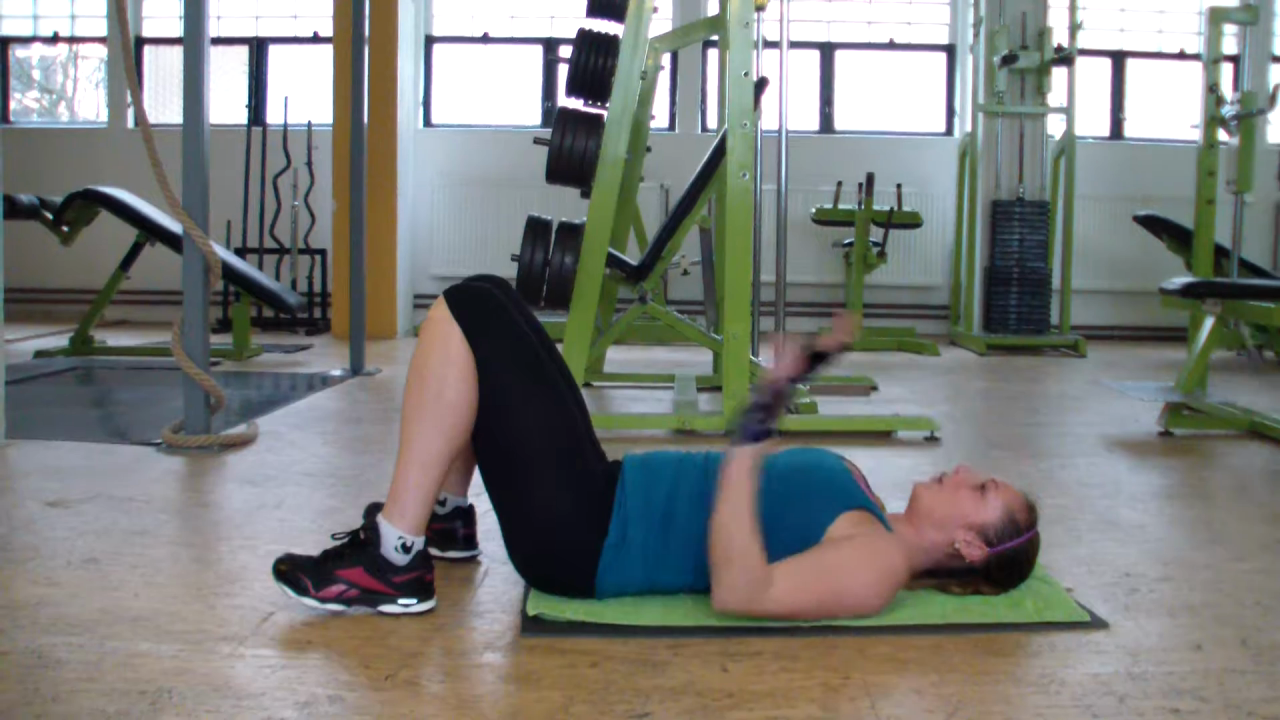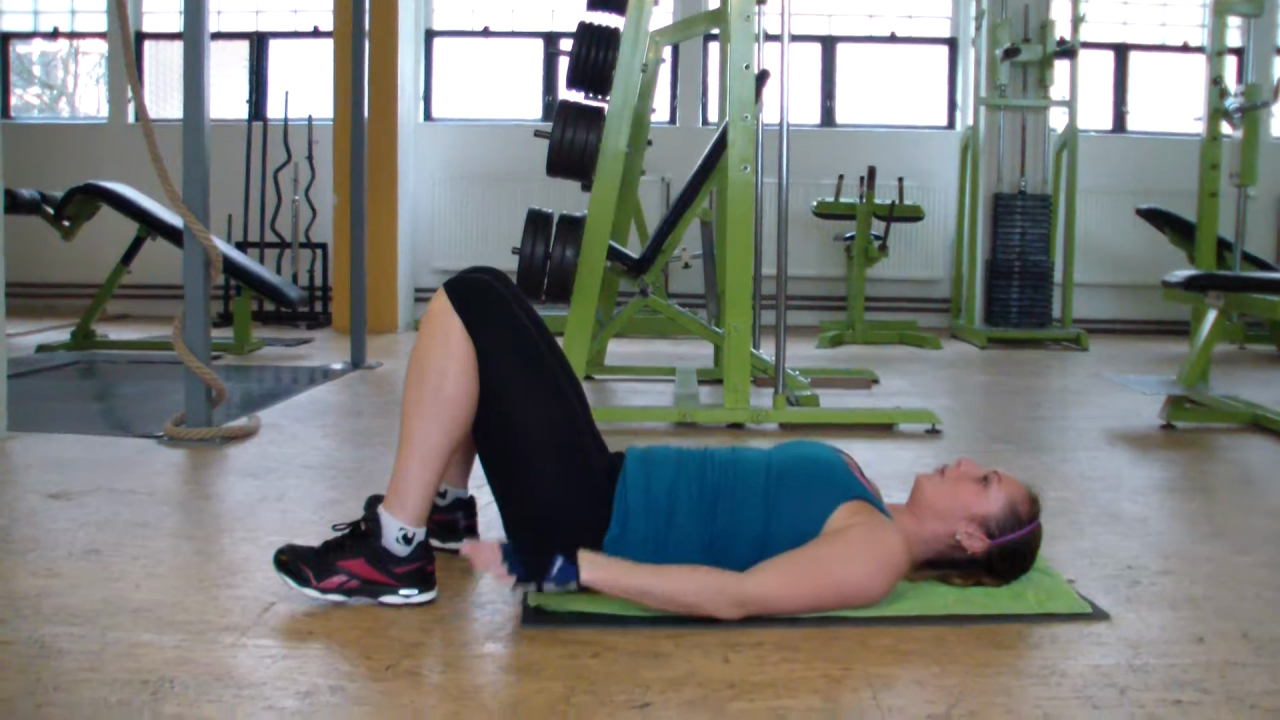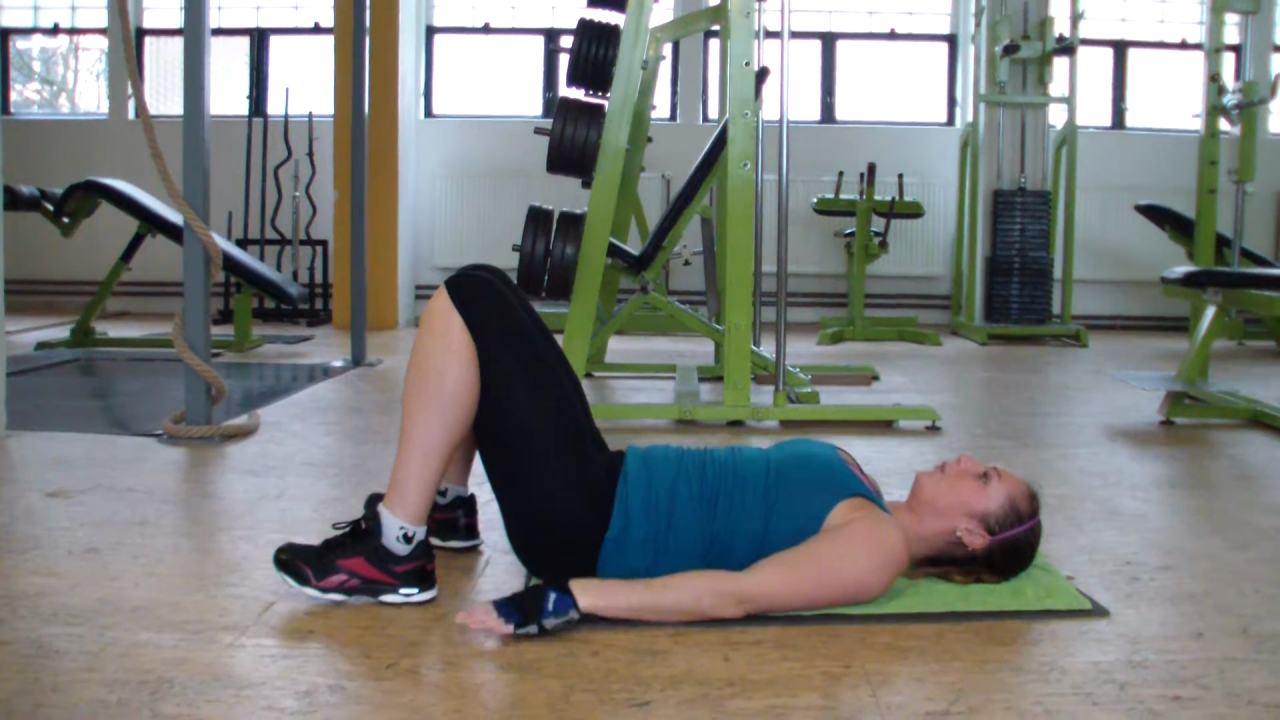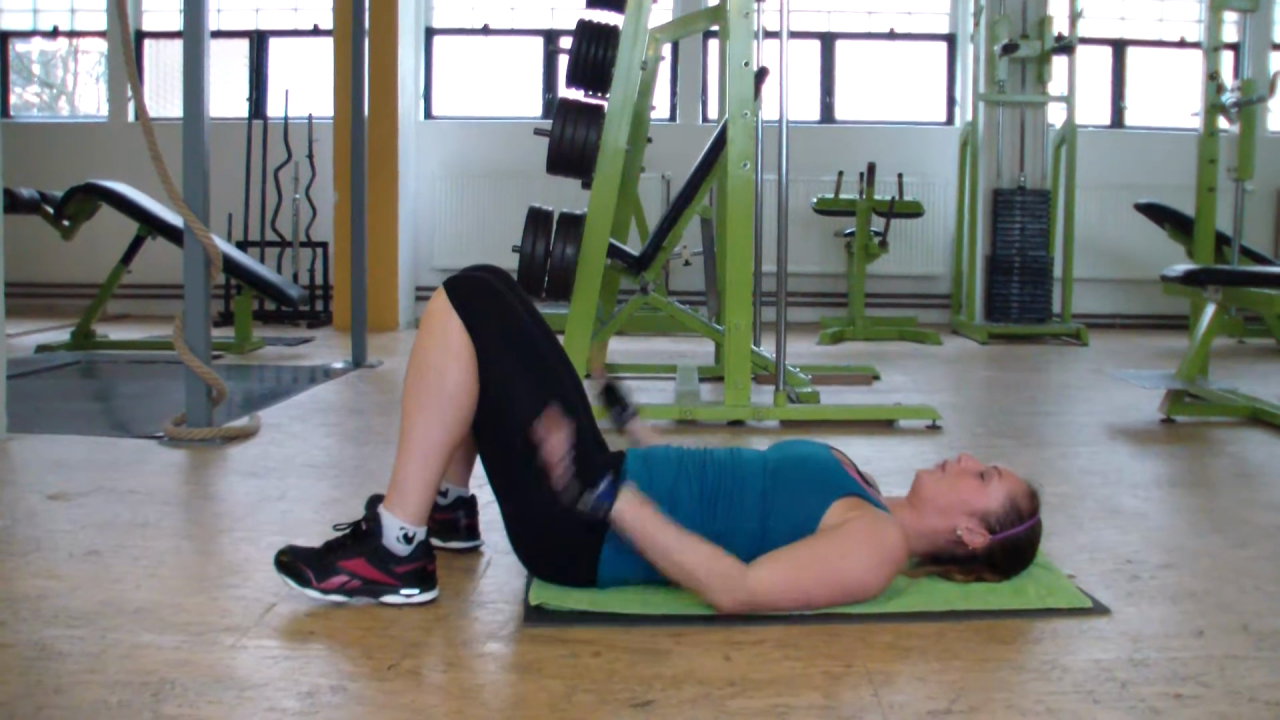
dt=0.3s
person 1, frame 1
left shoulder: (877, 566)
right shoulder: (865, 518)
left elbow: (738, 589)
left wrist: (750, 445)
right wrist: (783, 380)
left hip: (582, 541)
right hip: (608, 504)
left knee: (465, 315)
right knee: (482, 300)
left ankle: (393, 564)
right ankle: (444, 520)
person 1, frame 2
left shoulder: (876, 556)
right shoulder: (866, 512)
left elbow: (735, 594)
left wrist: (571, 565)
left hip: (593, 517)
right hip: (607, 492)
left knee: (465, 305)
right knee: (481, 288)
left ankle: (394, 552)
right ankle: (443, 510)
person 1, frame 3
left shoulder: (877, 552)
right shoulder: (864, 504)
left elbow: (734, 595)
left wrist: (566, 598)
left hip: (583, 527)
right hip: (608, 489)
left knee: (465, 304)
right knee: (480, 289)
left ankle: (395, 554)
right ankle: (444, 510)
person 1, frame 4
left shoulder: (875, 550)
right shoulder: (865, 506)
left elbow: (736, 587)
left wrist: (608, 495)
right wrist: (629, 422)
left hip: (582, 525)
right hip: (606, 490)
left knee: (465, 304)
right knee: (482, 289)
left ankle: (394, 554)
right ankle: (446, 510)
